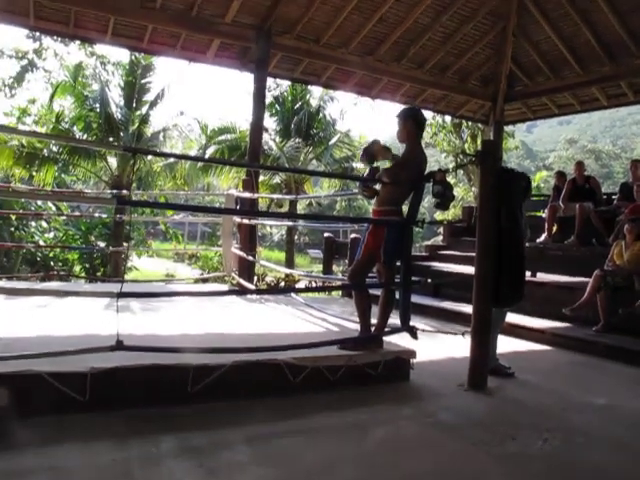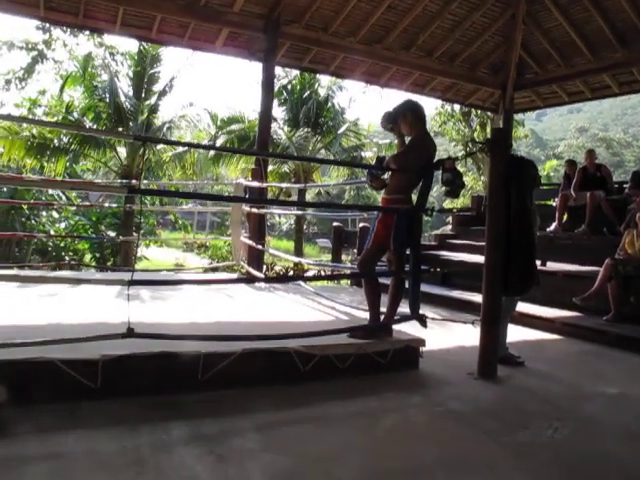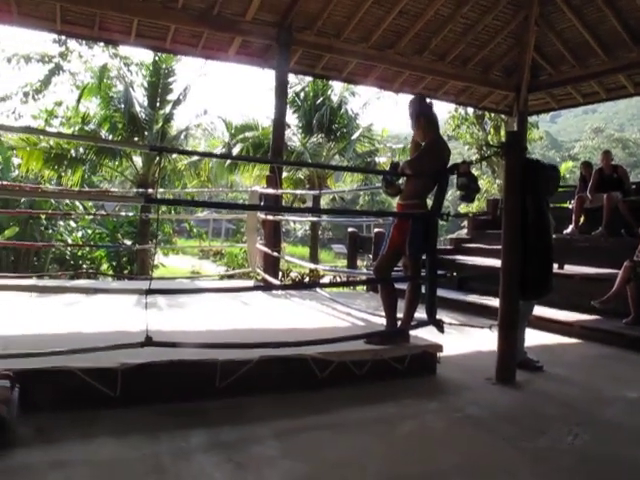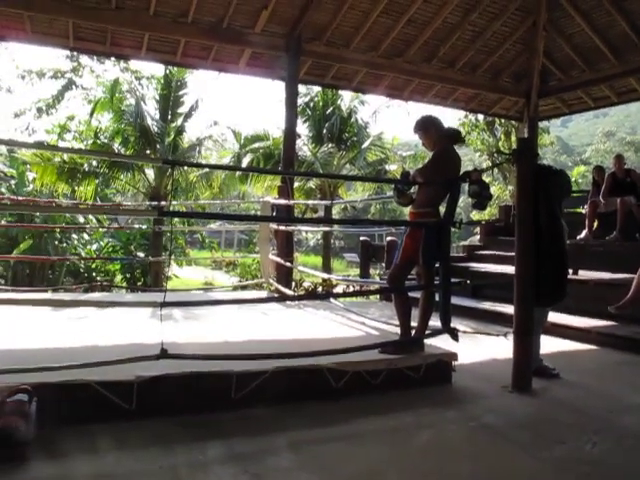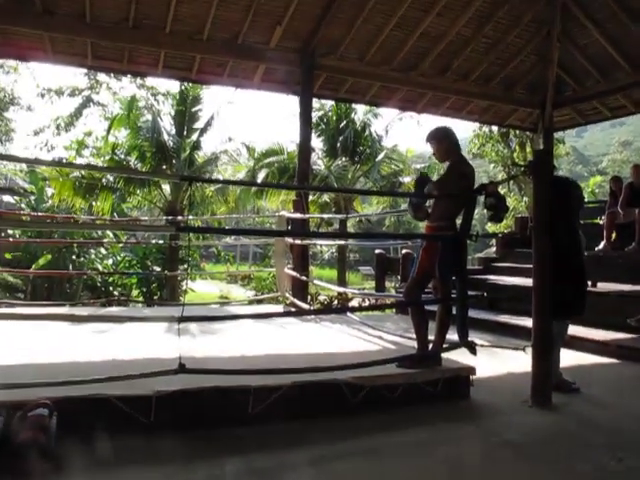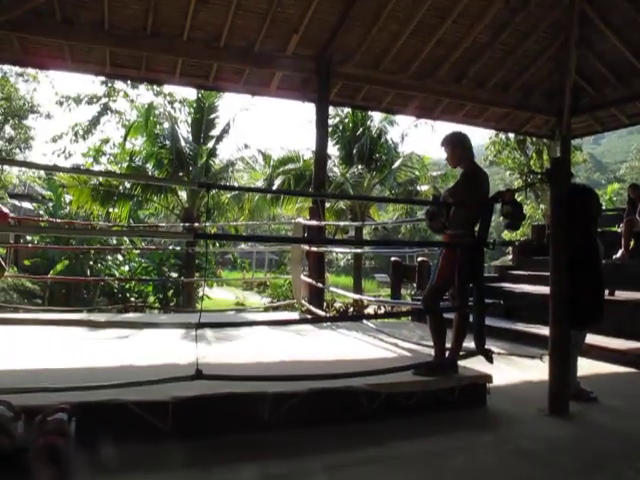
dt=0.5s
person 1, frame 1
left shoulder: (413, 152)
right shoulder: (416, 154)
left elbow: (390, 174)
left wrist: (378, 173)
right wrist: (385, 154)
left hip: (386, 221)
right hip: (391, 220)
left knee: (356, 275)
right knee: (386, 279)
left ankle: (366, 335)
right ankle: (376, 335)
person 1, frame 2
left shoulder: (420, 140)
right shoulder: (424, 142)
left elbow: (397, 161)
left wrist: (386, 161)
right wrist: (398, 136)
left hip: (395, 209)
right hip: (402, 209)
left knee: (365, 264)
right knee: (397, 268)
left ankle: (375, 323)
right ankle: (385, 323)
person 1, frame 3
left shoulder: (434, 145)
right shoulder: (438, 147)
left elbow: (411, 166)
left wrist: (401, 167)
left hip: (411, 214)
right hip: (417, 214)
left knee: (382, 269)
right knee: (413, 272)
left ankle: (392, 329)
right ankle: (402, 329)
person 1, frame 4
left shoulder: (444, 153)
right shoulder: (450, 155)
left elbow: (422, 174)
left wrist: (412, 175)
left hip: (423, 223)
right hip: (431, 222)
left knee: (395, 278)
right knee: (427, 281)
left ankle: (406, 338)
right ankle: (417, 338)
person 1, frame 5
left shoulder: (457, 167)
right shoulder: (464, 168)
left elbow: (436, 189)
left wrist: (427, 188)
right wrist: (427, 209)
left hip: (439, 236)
right hip: (447, 236)
left knee: (412, 292)
right knee: (443, 294)
left ankle: (423, 353)
right ankle: (434, 352)
person 1, frame 6
left shoulder: (470, 175)
right shoulder: (479, 175)
left elbow: (449, 197)
left wrist: (443, 198)
left hip: (457, 244)
right hip: (466, 243)
left knee: (431, 299)
right knee: (460, 302)
left ankle: (440, 359)
right ankle: (451, 360)
person 2, frame 1
left shoulder: (511, 209)
right shoulder: (509, 209)
right elbow: (516, 238)
left hip: (505, 264)
right hip: (505, 265)
left knee: (498, 309)
right knee: (499, 308)
left ankle: (490, 358)
right ankle: (489, 360)
person 2, frame 2
left shoulder: (520, 196)
right shoulder: (518, 196)
right elbow: (524, 226)
left hip: (515, 251)
right hip: (515, 252)
left knee: (509, 296)
right knee: (510, 296)
left ankle: (500, 347)
right ankle: (499, 349)
person 2, frame 3
left shoulder: (534, 201)
right shoulder: (533, 203)
left hip: (531, 254)
right hip: (531, 256)
left knee: (524, 302)
right knee: (526, 301)
left ankle: (517, 352)
right ankle: (517, 354)
person 2, frame 4
left shoulder: (546, 208)
right shoulder: (545, 209)
right elbow: (550, 239)
left hip: (544, 264)
right hip: (544, 266)
left knee: (537, 313)
right knee: (538, 313)
left ankle: (533, 360)
right ankle: (534, 362)
person 2, frame 5
left shoulder: (561, 219)
right shoulder: (563, 220)
right elbow: (568, 248)
left hip: (560, 277)
right hip: (563, 278)
left knee: (556, 328)
right knee: (557, 327)
left ankle: (553, 374)
right ankle: (553, 376)
person 2, frame 6
left shoulder: (571, 204)
right shoulder: (581, 203)
left hip: (576, 273)
right hip: (581, 274)
left knee: (574, 328)
right knee: (577, 327)
left ankle: (570, 381)
right ankle: (570, 384)
